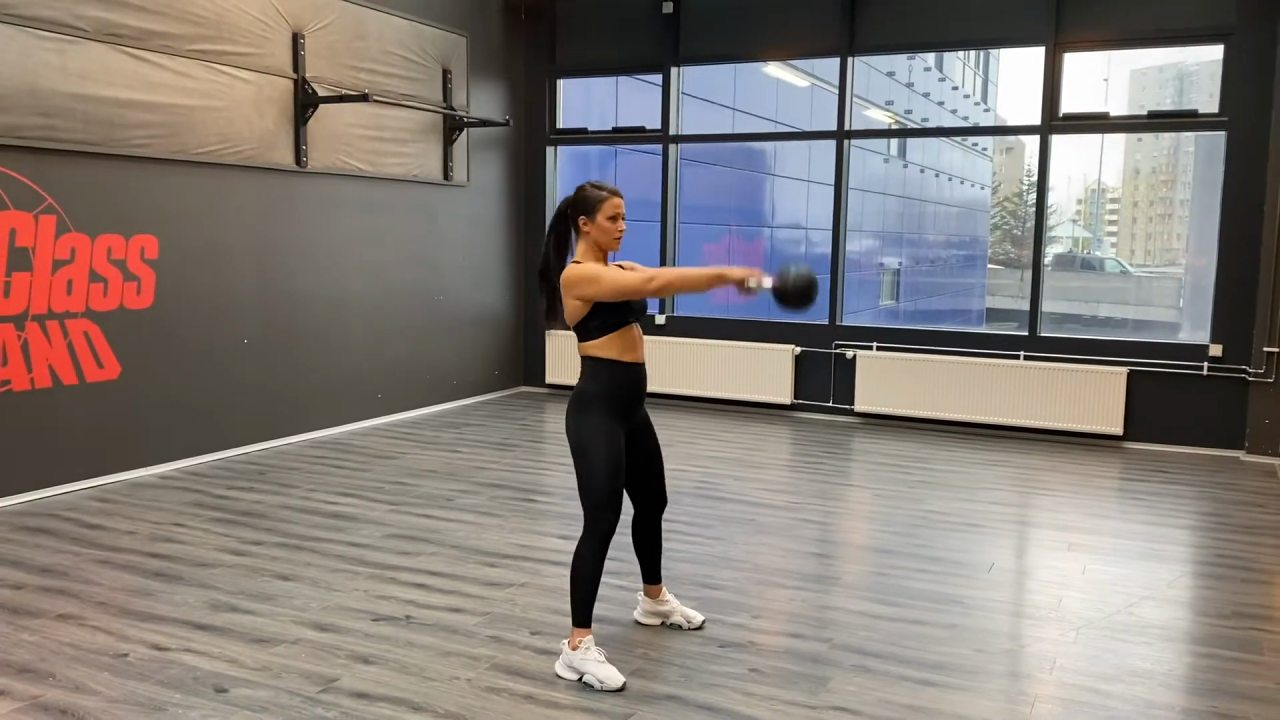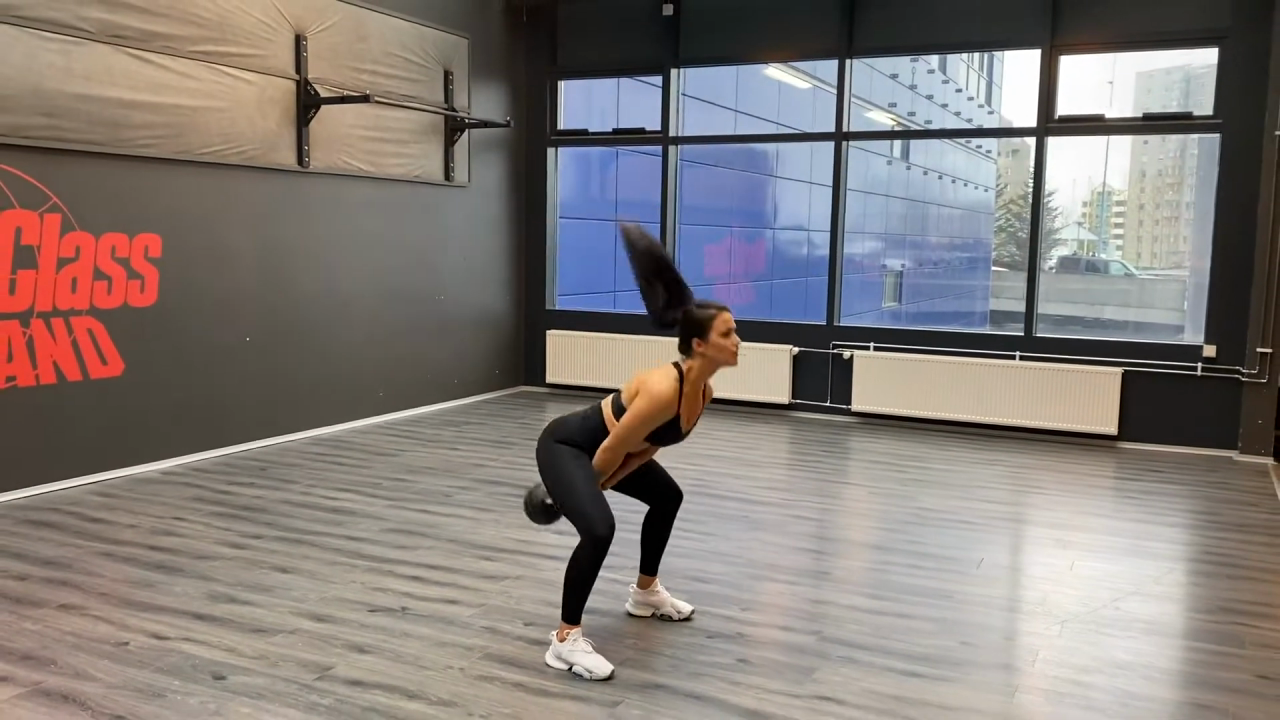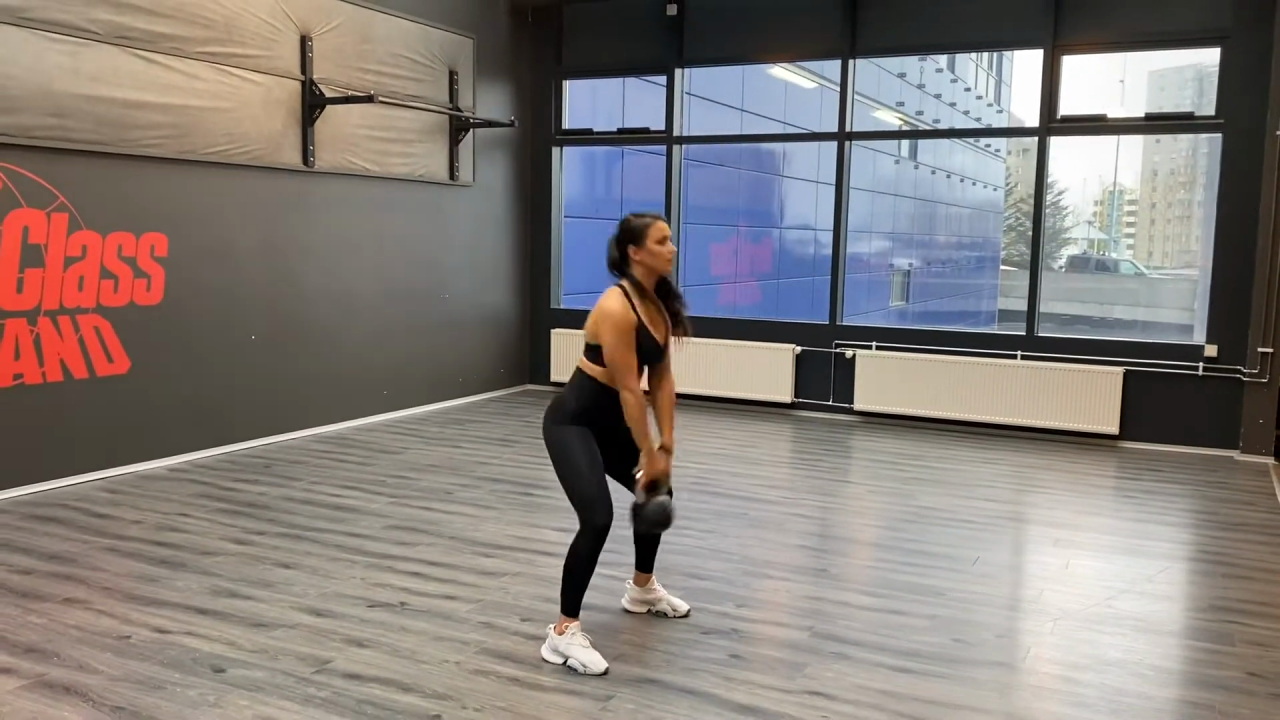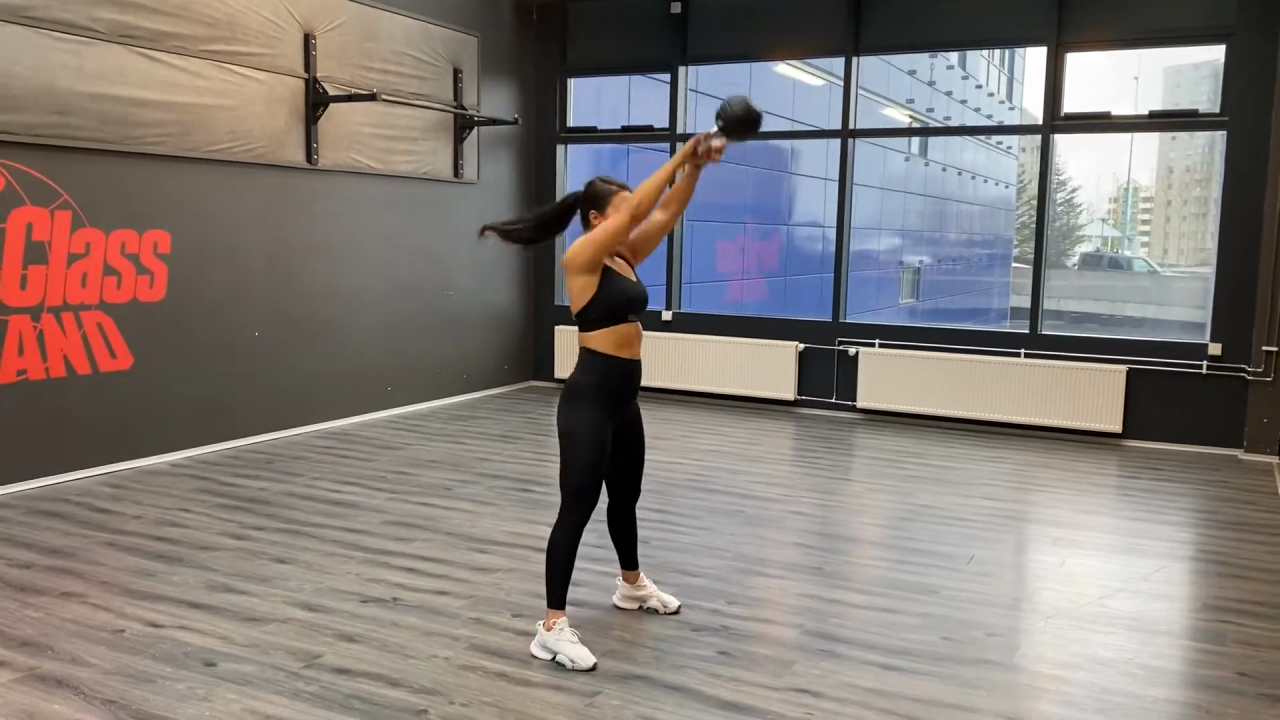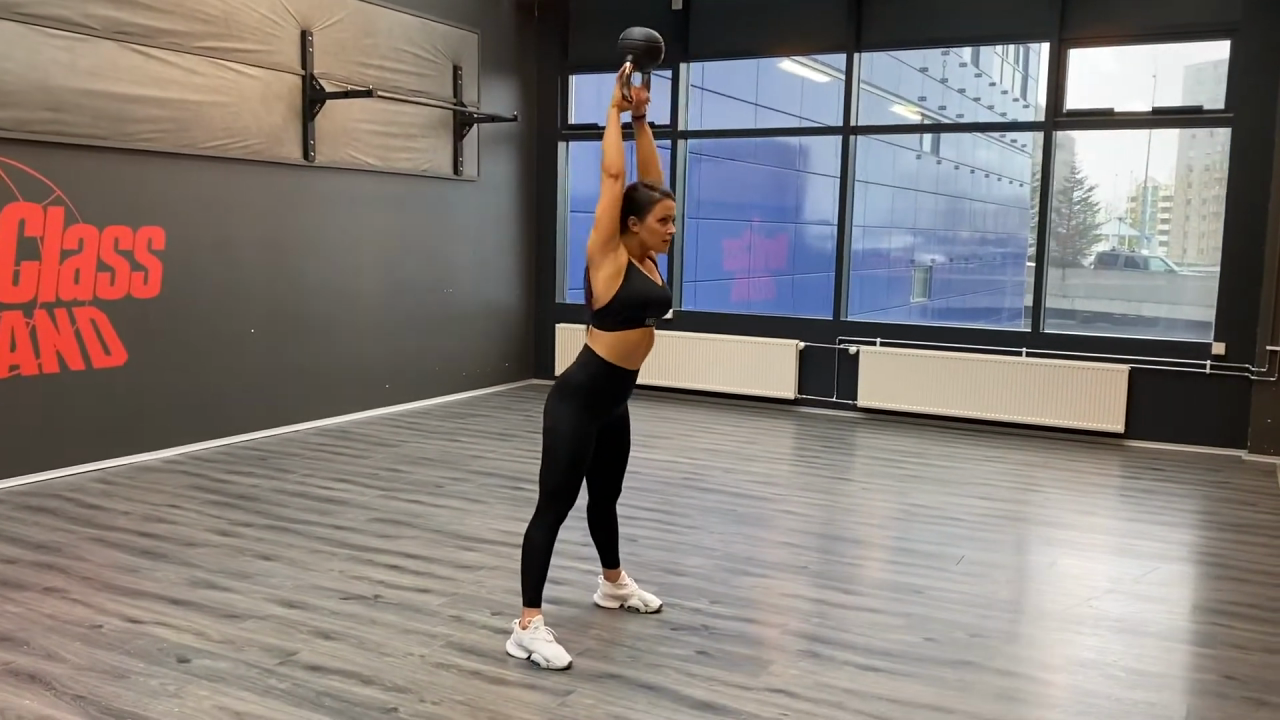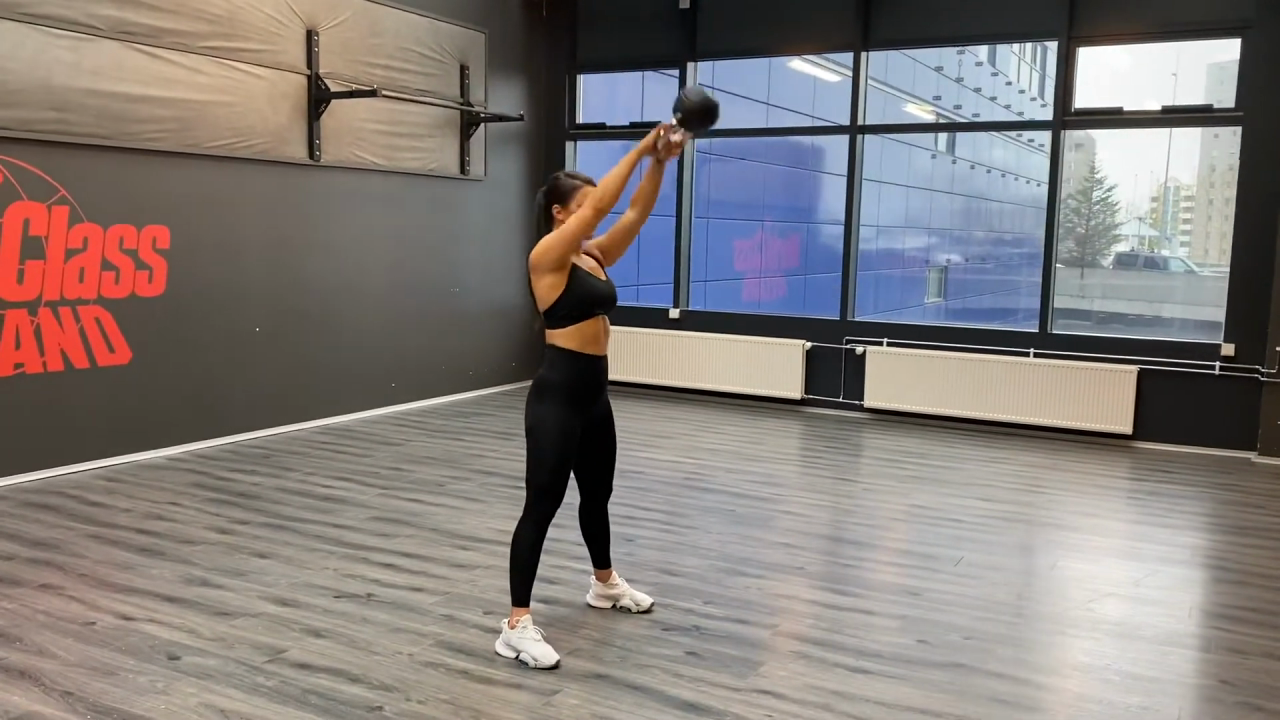
dt=0.4s
person 1, frame 1
left shoulder: (618, 270)
right shoulder: (579, 275)
left elbow: (662, 279)
right elbow: (655, 282)
left wrist: (729, 276)
right wrist: (724, 272)
left hip: (630, 406)
right hip: (595, 408)
left knee: (652, 503)
right knee: (601, 521)
left ankle: (653, 600)
right ankle: (577, 646)
person 1, frame 2
left shoulder: (701, 389)
right shoulder: (664, 388)
left elbow: (645, 446)
right elbow: (615, 447)
left wrist: (597, 485)
right wrist: (587, 486)
left hip: (604, 446)
right hip: (565, 445)
left knee: (668, 497)
right knee: (599, 528)
left ankle: (646, 591)
right ankle: (566, 638)
person 1, frame 3
left shoulder: (661, 304)
right shoulder: (616, 306)
left elbow: (662, 381)
right elbow: (629, 390)
left wrist: (664, 444)
right wrist: (646, 453)
left hip: (608, 419)
right hip: (572, 421)
left knee: (657, 487)
right knee: (598, 518)
left ankle: (642, 588)
right ankle: (562, 632)
person 1, frame 4
left shoulder: (623, 258)
right shoulder: (582, 258)
left elbow: (665, 215)
right elbow: (632, 213)
left wrist: (692, 166)
right wrist: (682, 158)
left hip: (624, 395)
right hip: (589, 399)
left knee: (625, 497)
right knee: (578, 508)
left ankle: (631, 585)
right ankle: (551, 627)
person 1, frame 5
left shoulder: (647, 259)
right shoulder: (609, 256)
left elbow: (650, 178)
right elbow: (612, 176)
left wrist: (642, 120)
right wrist: (614, 111)
left hip: (614, 401)
right hip: (578, 399)
left knee: (605, 498)
right knee: (554, 506)
left ankle: (613, 584)
right ankle: (528, 626)
person 1, frame 6
left shoulder: (591, 256)
right shoulder: (546, 255)
left elbow: (637, 212)
right elbow: (595, 205)
left wrist: (659, 161)
right wrist: (638, 149)
left hip: (593, 393)
right hip: (557, 396)
left knee: (597, 494)
right knee: (542, 505)
left ankle: (605, 583)
right ankle: (517, 625)
